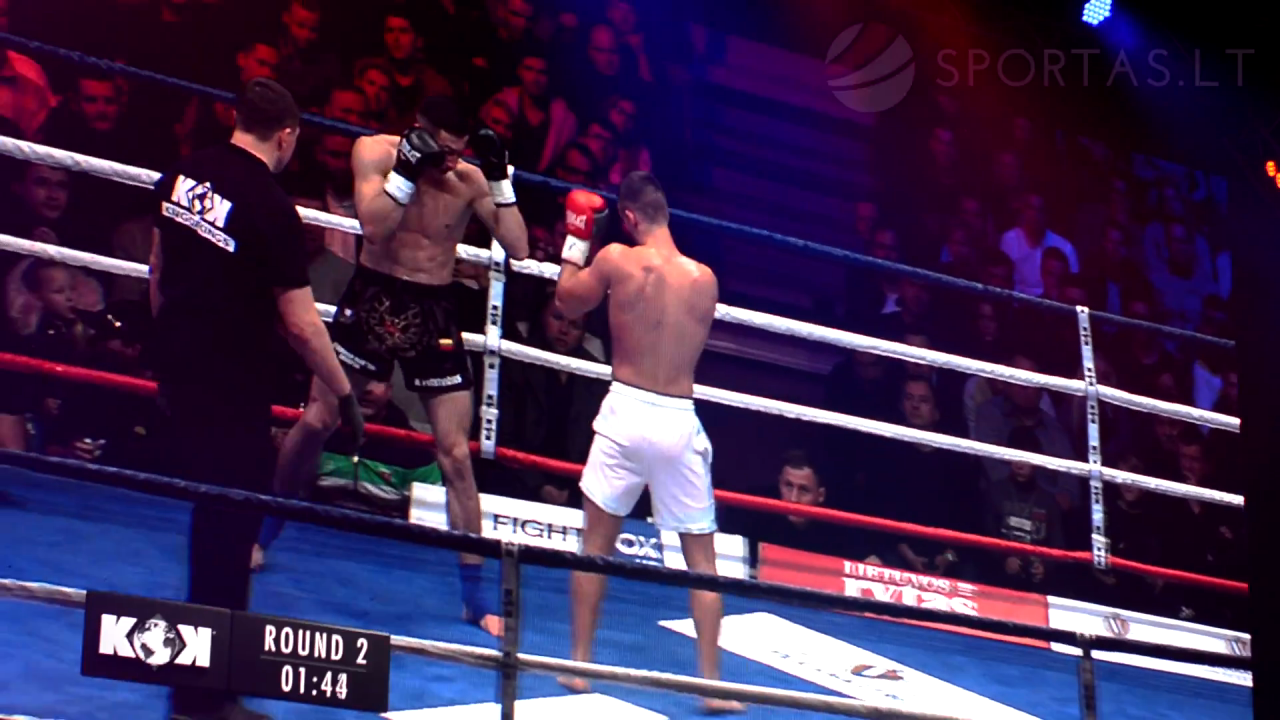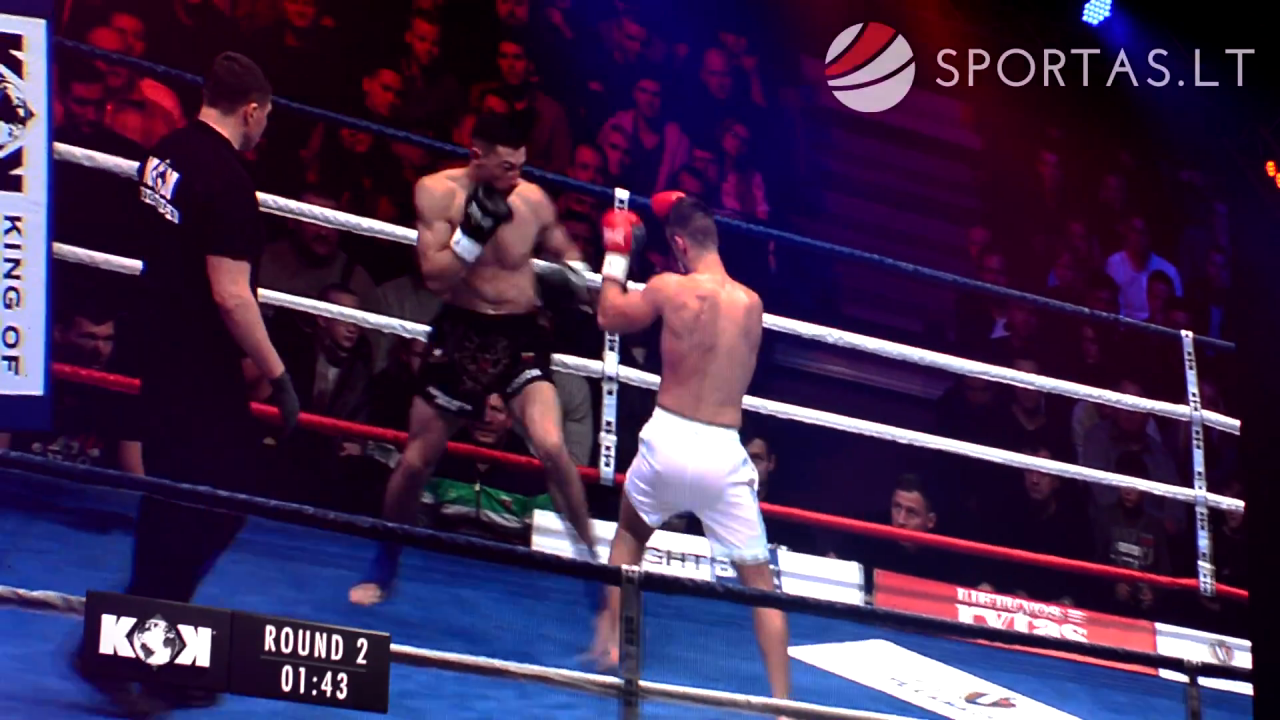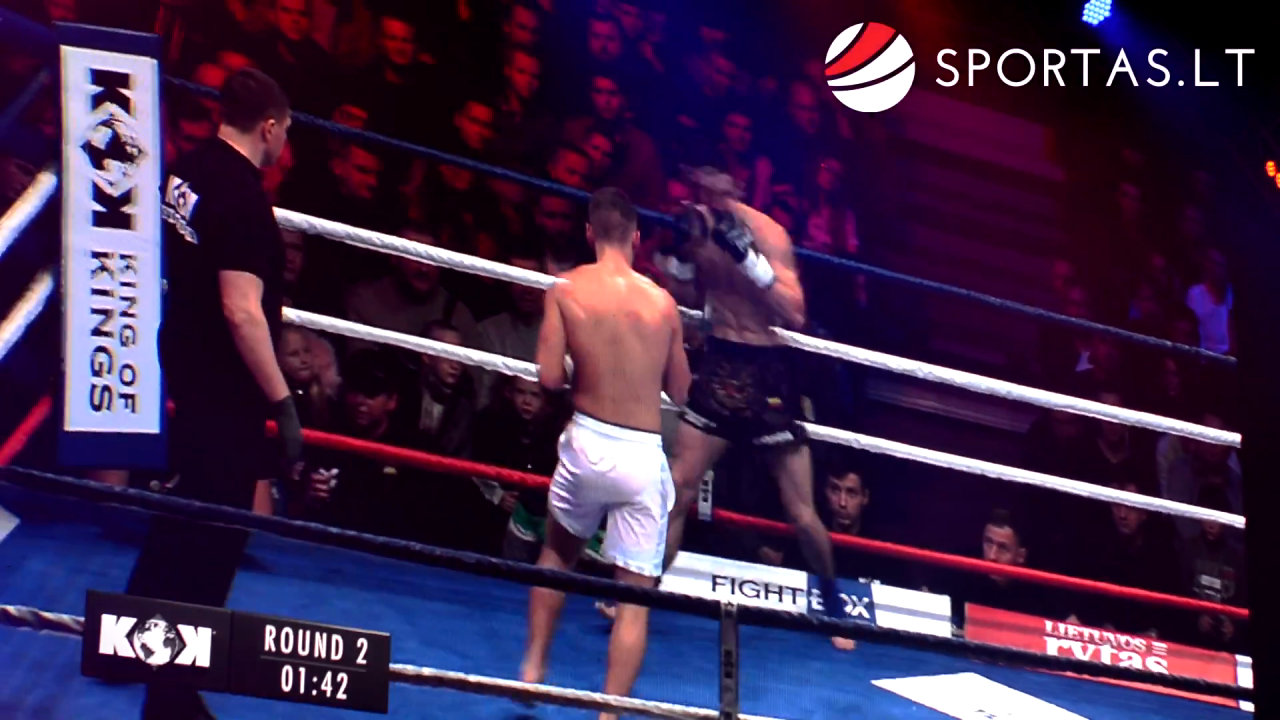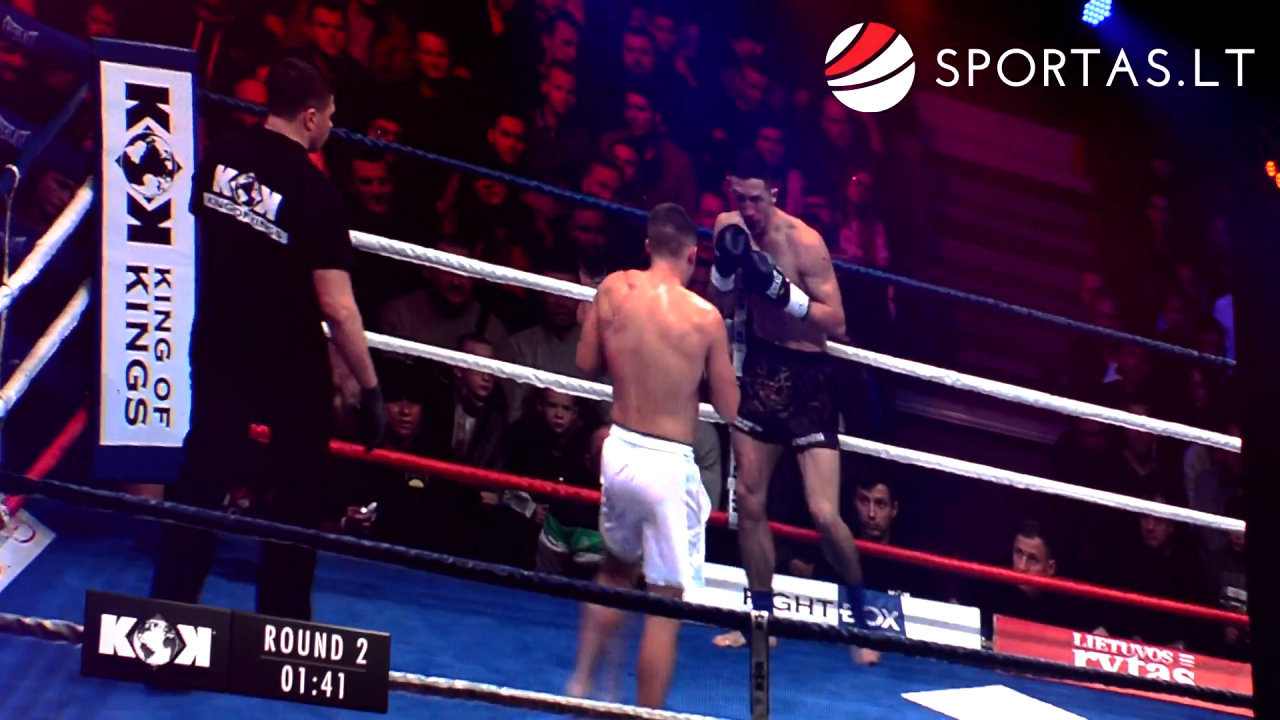
dt=0.7s
person 1, frame 1
left shoulder: (182, 173)
right shoulder: (270, 209)
left elbow: (157, 271)
right elbow: (300, 323)
right wrist: (343, 392)
left hip: (177, 364)
right hip: (228, 378)
left knee: (211, 501)
right knee: (231, 518)
person 1, frame 2
left shoulder: (166, 153)
right shoulder: (227, 180)
right elbow: (231, 297)
right wrist: (278, 377)
left hip: (160, 348)
right hip: (204, 363)
left knee: (172, 501)
right knee: (217, 508)
person 1, frame 3
left shoulder: (187, 167)
right shoulder: (243, 197)
right elbow: (244, 311)
right wrist: (282, 401)
left hip: (185, 357)
right hip: (222, 373)
left knee: (195, 499)
right knee: (217, 522)
person 1, frame 4
left shoulder: (216, 158)
right shoulder: (309, 190)
right elbow: (337, 307)
right wrist: (370, 390)
left hip: (217, 346)
right hip: (289, 361)
left knee: (197, 482)
right knee: (296, 492)
left ankle: (169, 610)
person 2, frame 1
left shoulder: (617, 260)
right shoulder: (706, 279)
left elbow: (568, 303)
left wrist: (576, 236)
left hip: (627, 413)
right hip: (680, 423)
left knee: (597, 544)
right knee: (700, 557)
left ankle: (580, 663)
right ankle: (711, 683)
person 2, frame 2
left shoulder: (669, 288)
right shoulder: (751, 304)
left elbow: (612, 319)
left wrist: (616, 255)
left hip: (667, 439)
right hip: (722, 453)
left knee: (630, 533)
right knee: (759, 583)
left ankle: (610, 641)
right ankle: (783, 703)
person 2, frame 3
left shoulder: (566, 288)
right shoulder: (663, 301)
left elbow: (550, 378)
right elbow: (678, 385)
left hip: (585, 442)
right hip: (640, 456)
left knee: (558, 551)
right knee: (635, 599)
left ankle: (532, 668)
person 2, frame 4
left shoulder: (613, 288)
right shoulder: (704, 317)
left elbow: (586, 362)
right elbow: (728, 406)
left hip: (620, 452)
right hip: (669, 466)
left knee: (616, 573)
left ankle: (583, 680)
person 3, frame 1
left shoulder: (470, 178)
right shoulder: (371, 152)
left elbow: (517, 249)
right elbow: (376, 226)
left wrist: (499, 180)
right wrist: (404, 169)
left hip: (432, 311)
right hip: (371, 299)
left knee: (456, 456)
right knee: (313, 426)
left ankle: (476, 596)
person 3, frame 2
left shoulder: (535, 200)
right shoulder: (436, 192)
left elbow: (562, 250)
right elbow: (435, 277)
left wrist: (579, 276)
right wrist: (475, 231)
left hip: (522, 338)
right hip: (461, 335)
left knee: (552, 449)
right knee: (415, 464)
left ankle: (592, 567)
right ankle: (382, 571)
person 3, frame 3
left shoulder: (767, 234)
right shoulder: (693, 226)
left elbow: (795, 315)
right elbow: (675, 305)
left wrist: (747, 255)
right wrist: (675, 255)
left hip: (768, 369)
right hip: (717, 364)
left knee: (800, 511)
right knee: (678, 488)
left ankle: (834, 607)
person 3, frame 4
left shoulder: (804, 241)
right shoulder: (728, 226)
left elbow: (837, 323)
right elbow: (716, 308)
left wrist: (783, 293)
right wrist: (724, 267)
left hip: (807, 373)
right hip: (760, 364)
left knee: (823, 514)
right knee: (749, 502)
left ankle: (859, 606)
right ankle: (763, 617)
